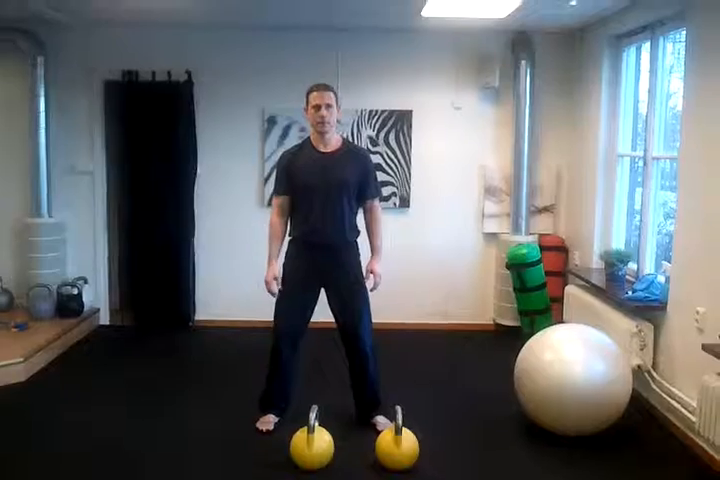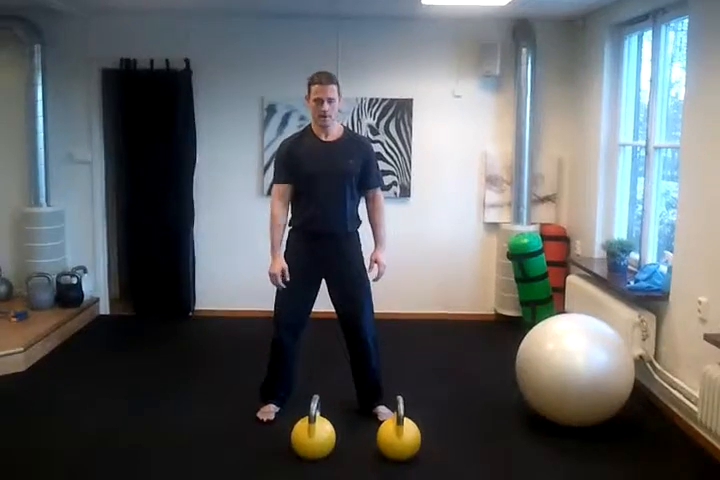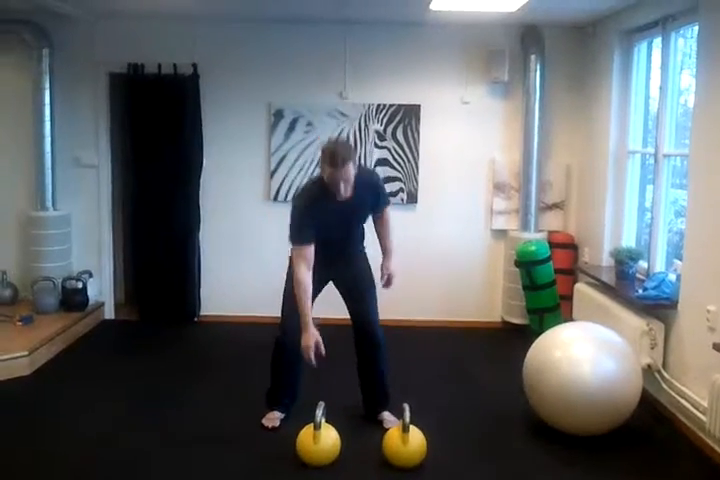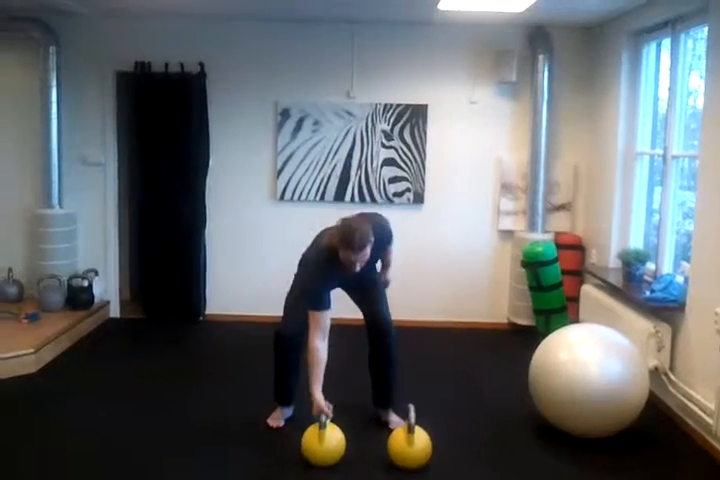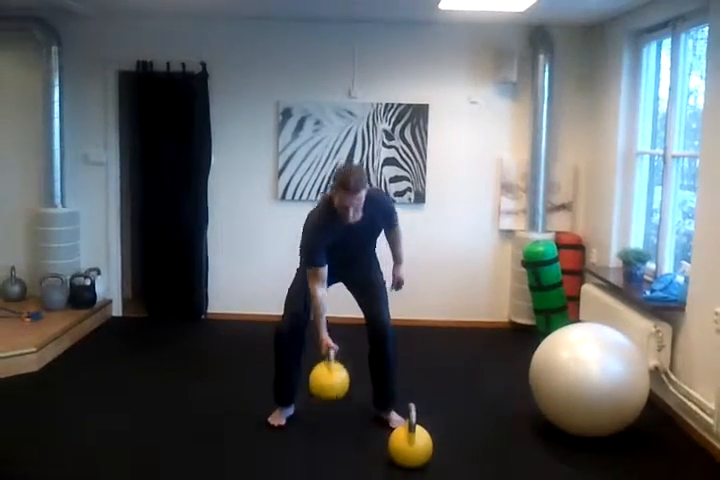
dt=0.4s
person 1, frame 1
left shoulder: (359, 158)
right shoulder: (291, 159)
left elbow: (372, 209)
right elbow: (279, 213)
left wrist: (376, 257)
right wrist: (272, 262)
left hip: (344, 257)
right hip: (301, 257)
left knee: (359, 335)
right knee: (286, 334)
left ankle: (370, 409)
right ankle: (273, 407)
person 1, frame 2
left shoulder: (360, 147)
right shoulder: (291, 147)
left elbow: (374, 197)
right elbow: (279, 203)
left wrist: (380, 246)
right wrist: (276, 255)
left hip: (345, 247)
right hip: (301, 248)
left knee: (360, 325)
right knee: (287, 324)
left ankle: (372, 400)
right ankle: (273, 397)
person 1, frame 3
left shoulder: (371, 181)
right shoulder: (307, 198)
left elbow: (382, 212)
right elbow: (302, 265)
left wrist: (388, 256)
right wrist: (308, 326)
left hip: (352, 256)
right hip: (311, 257)
left knee: (369, 329)
right knee: (289, 333)
left ankle: (377, 407)
right ankle: (279, 406)
person 1, frame 4
left shoulder: (379, 227)
right shoulder: (319, 261)
right elbow: (318, 338)
left wrist: (385, 270)
right wrist: (316, 395)
right hip: (314, 273)
left knee: (382, 327)
right knee: (288, 333)
left ankle: (385, 407)
right ankle: (284, 404)
person 1, frame 5
left shoulder: (381, 201)
right shoulder: (317, 223)
left elbow: (392, 228)
right elbow: (317, 284)
left wrist: (398, 264)
right wrist: (322, 334)
left hip: (363, 264)
right hip: (319, 268)
left knee: (382, 327)
right knee: (289, 328)
left ankle: (385, 406)
right ankle: (284, 404)
